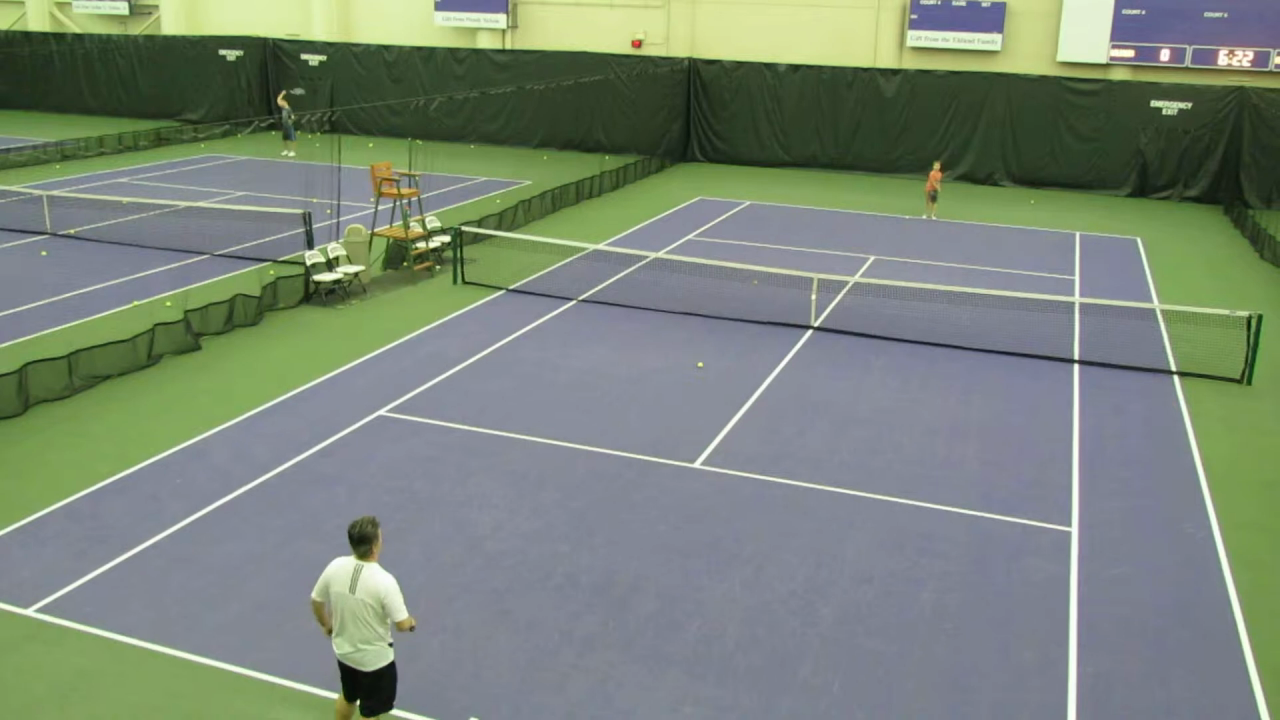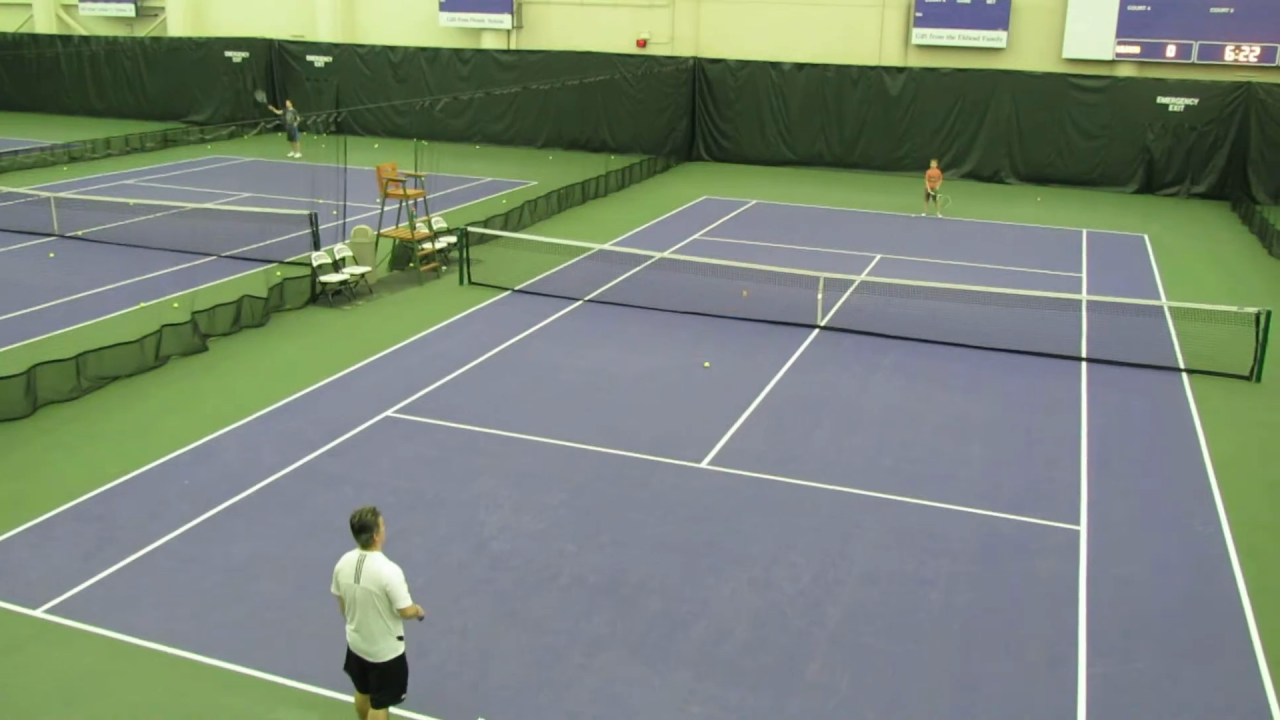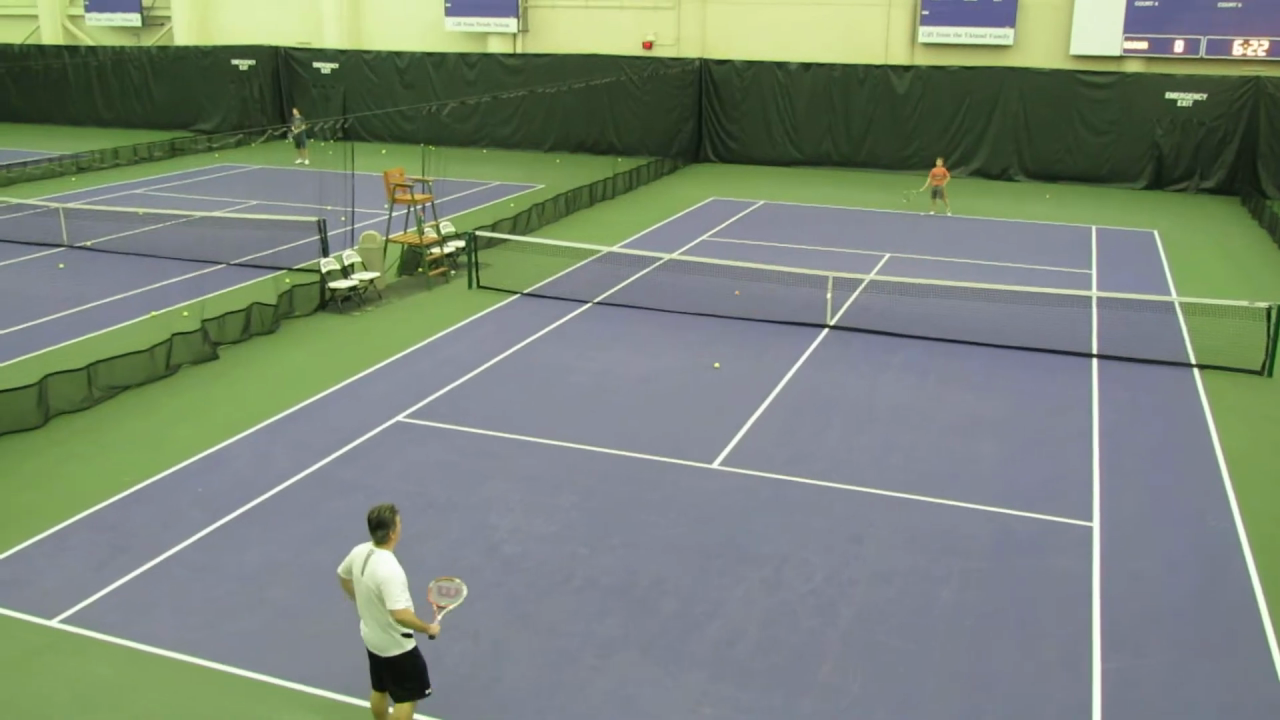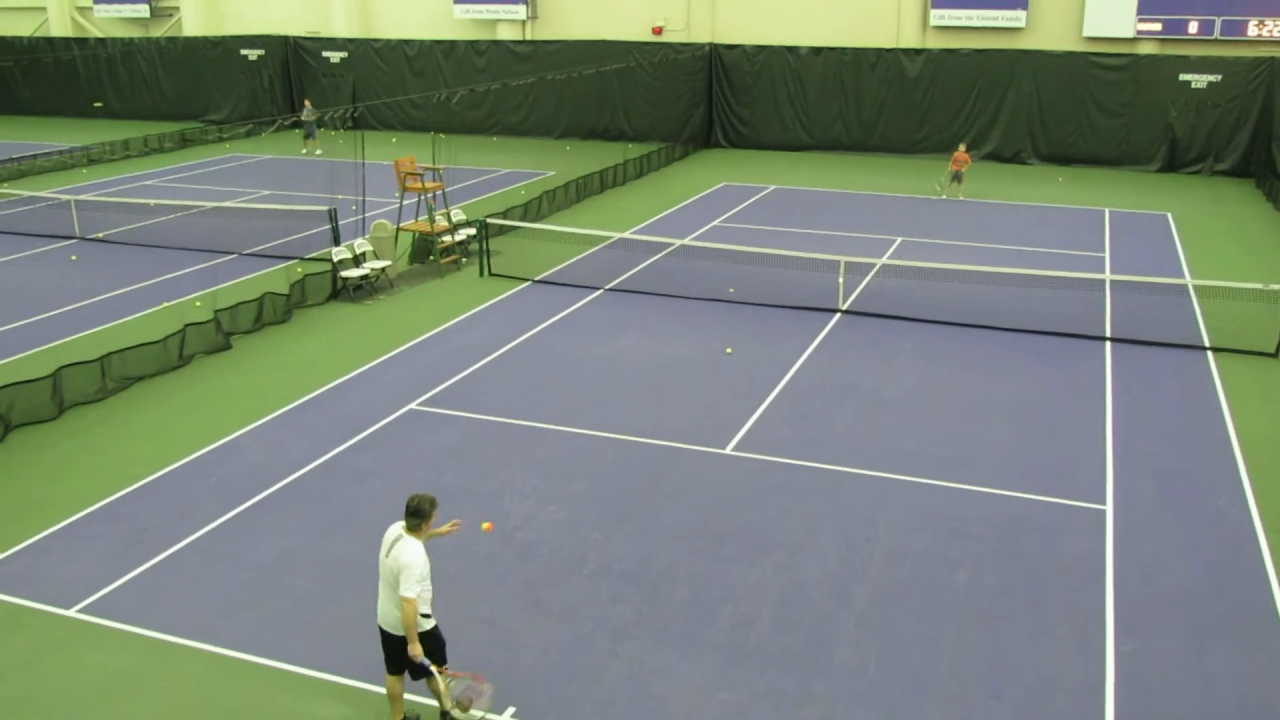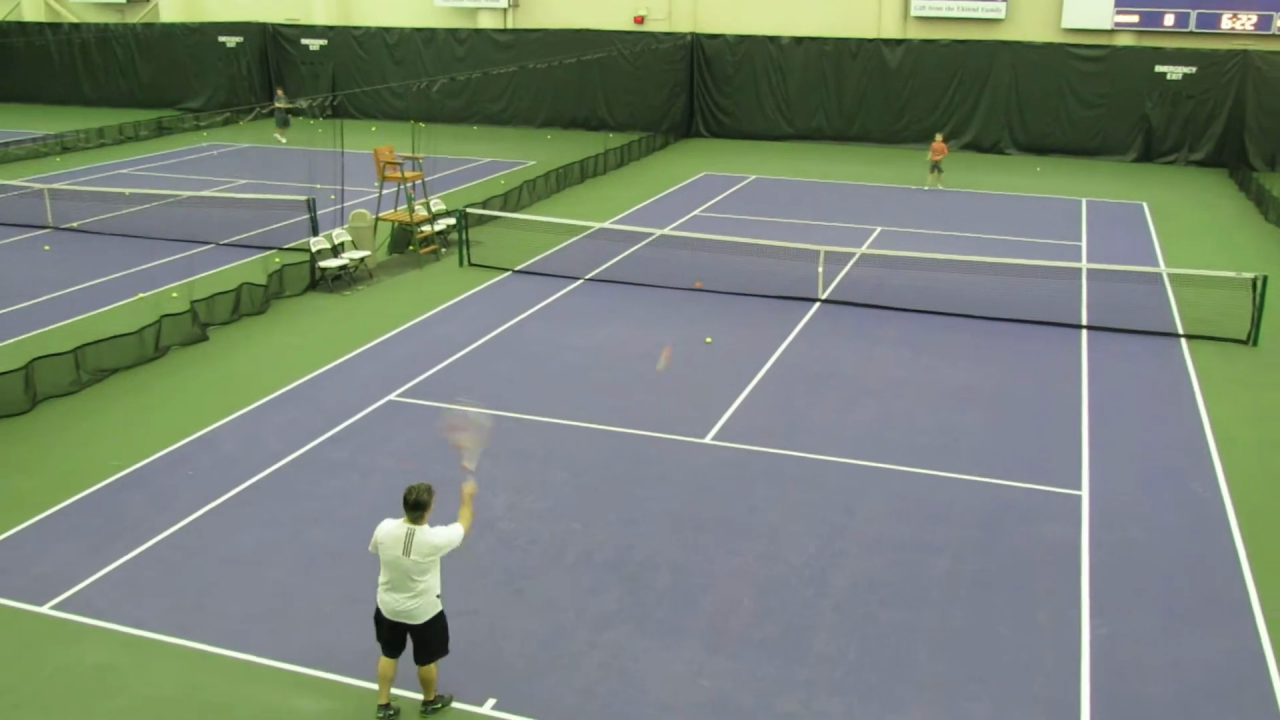
dt=0.5s
person 1, frame 1
left shoulder: (335, 567)
right shoulder: (384, 582)
left elbow: (316, 603)
right elbow: (403, 625)
left wrist: (326, 625)
right wrist: (411, 622)
left hip: (344, 651)
right hip: (375, 658)
left knee: (348, 697)
person 1, frame 2
left shoulder: (344, 562)
right shoulder: (388, 571)
left elbow: (342, 604)
right elbow: (406, 611)
right wrist: (419, 611)
left hip: (356, 643)
right hip: (386, 650)
left knee: (363, 692)
person 1, frame 3
left shoulder: (359, 552)
right shoulder: (389, 570)
left elbow: (344, 578)
right elbow: (400, 615)
right wrist: (428, 628)
left hip: (372, 639)
right hip: (397, 645)
left knee: (379, 689)
right knee: (408, 698)
person 1, frame 4
left shoulder: (395, 530)
right shoulder: (414, 558)
right elbow: (407, 603)
left wrist: (438, 532)
right wrist: (413, 642)
left hip: (386, 620)
right hip: (414, 625)
left knee: (394, 672)
right knee: (435, 670)
person 1, frame 5
left shoulder: (385, 528)
right shoulder: (436, 539)
left elbow: (375, 551)
right elbow: (464, 524)
right wrist: (468, 497)
left hip: (388, 607)
right hip: (424, 611)
left knee: (389, 655)
right knee: (427, 660)
